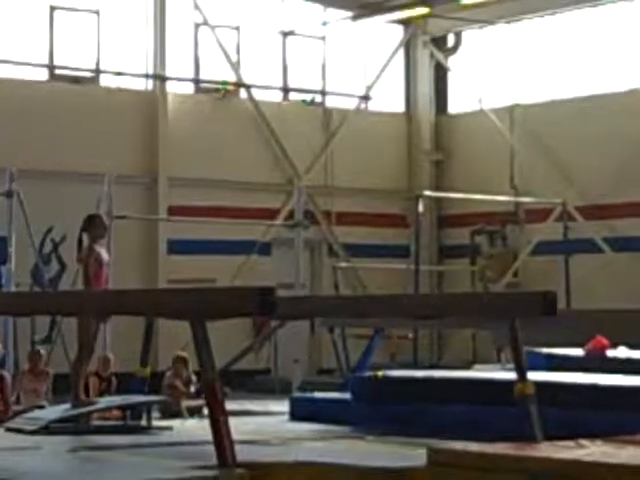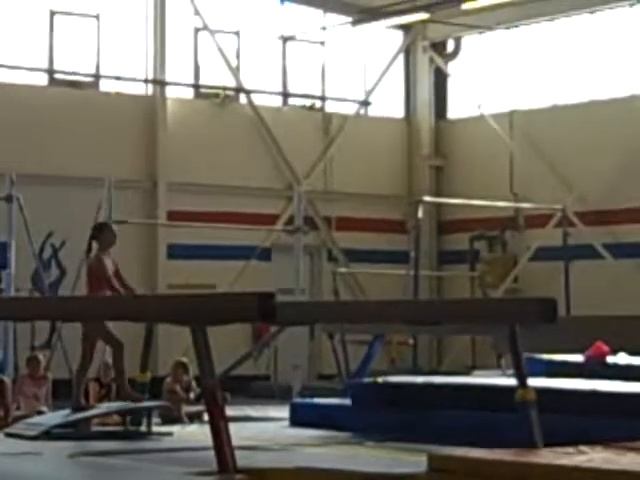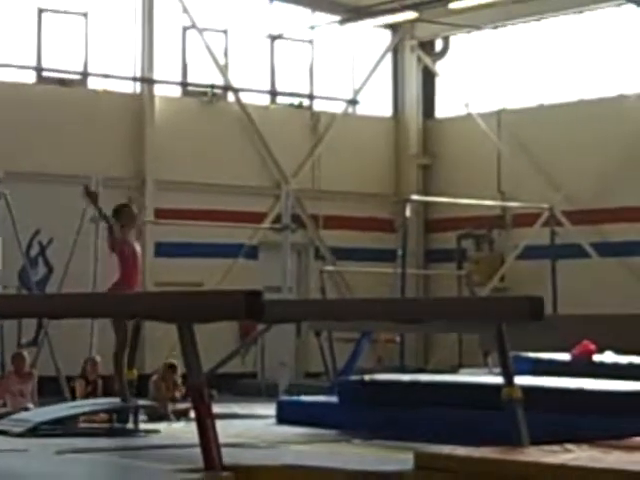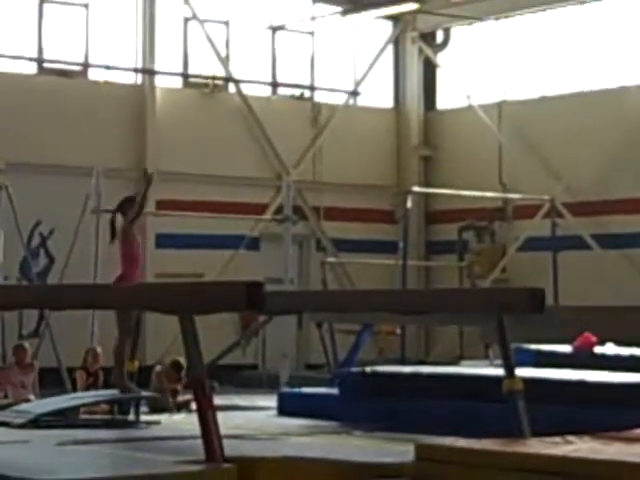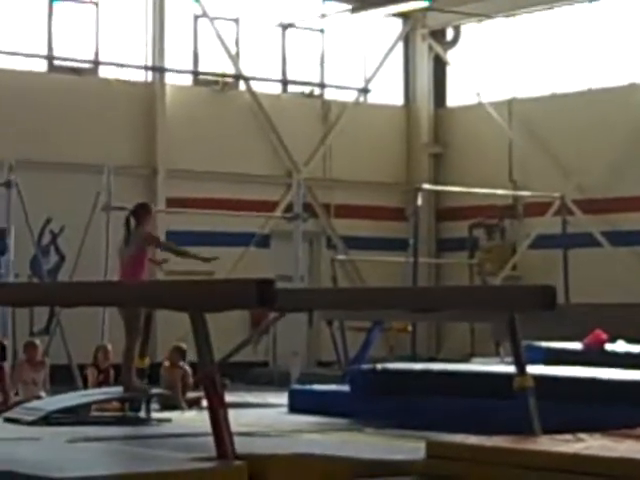
dt=0.7s
person 1, frame 1
left shoulder: (102, 250)
right shoulder: (91, 251)
right elbow: (89, 281)
left knee: (88, 351)
right knee: (84, 350)
left ankle: (80, 394)
right ankle: (77, 395)
person 1, frame 2
left shoulder: (109, 260)
right shoulder: (97, 259)
left elbow: (124, 285)
right elbow: (112, 286)
left knee: (87, 357)
right knee: (117, 346)
left ankle: (78, 400)
right ankle: (122, 390)
person 1, frame 3
left shoulder: (131, 237)
right shoulder: (120, 237)
left elbow: (131, 224)
right elbow: (110, 222)
left wrist: (132, 210)
right wrist: (96, 205)
left hip: (129, 294)
right hip: (120, 294)
left knee: (125, 340)
right knee: (122, 341)
left ankle: (121, 383)
right ankle: (121, 386)
person 1, frame 4
left shoulder: (129, 231)
right shoulder: (126, 230)
left elbow: (137, 211)
right elbow: (138, 210)
right wrist: (147, 186)
left hip: (129, 286)
right hip: (126, 286)
left knee: (125, 333)
right knee: (125, 333)
left ankle: (119, 376)
right ankle: (120, 378)
person 1, frame 5
left shoulder: (129, 236)
right shoulder: (145, 235)
right elbow: (173, 249)
left wrist: (155, 261)
right wrist: (201, 258)
left knee: (132, 335)
right knee: (133, 336)
left ankle: (129, 377)
right ankle: (129, 380)
